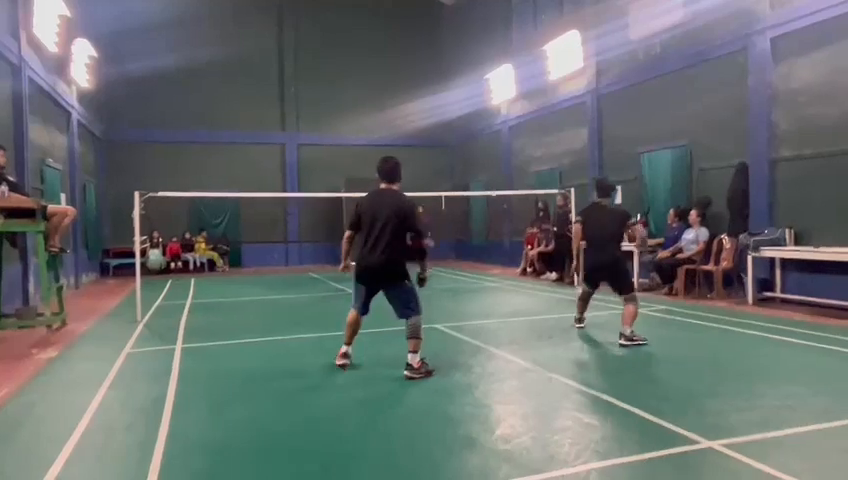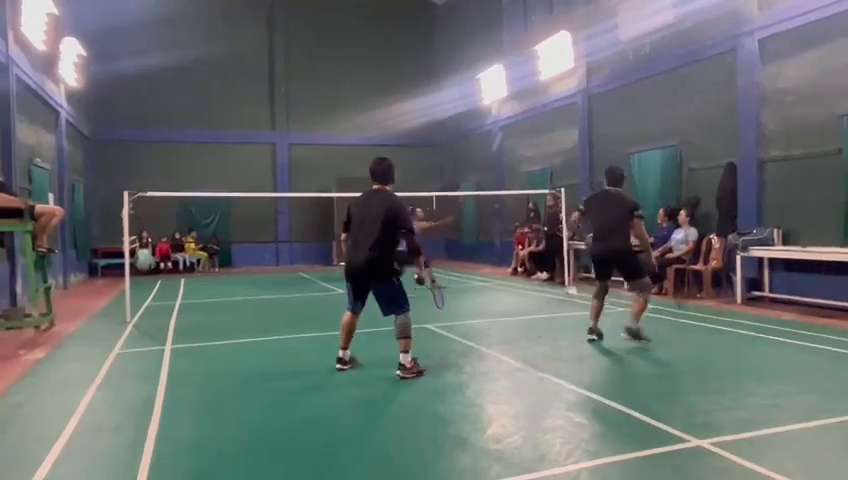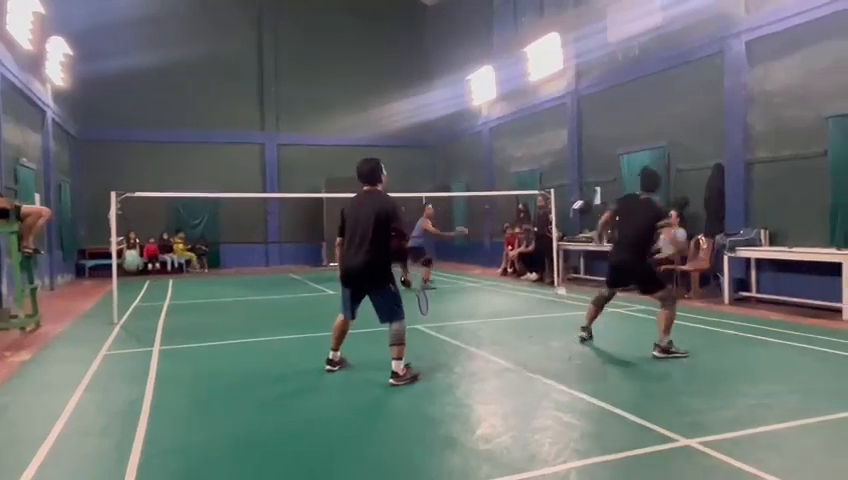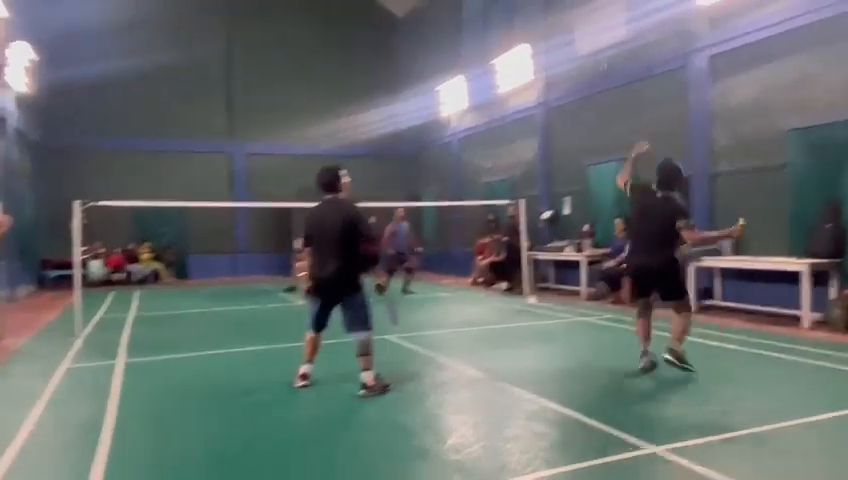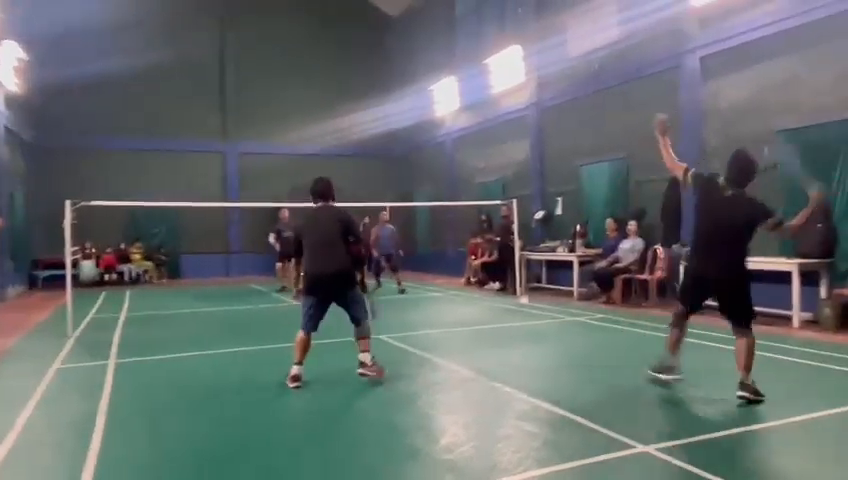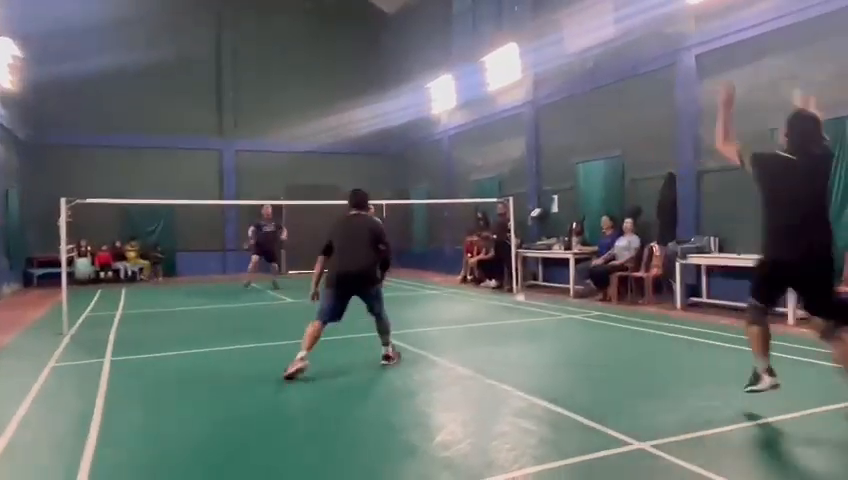
dt=0.3s
person 1, frame 1
left shoulder: (585, 212)
right shoulder: (621, 213)
left elbow: (576, 232)
right elbow: (639, 235)
left wrist: (576, 257)
left hip: (592, 260)
right hip: (613, 260)
left knee: (587, 291)
right knee: (630, 298)
left ankle: (579, 318)
right ankle: (626, 333)
person 1, frame 2
left shoulder: (592, 200)
right shoulder: (630, 203)
left elbow: (574, 219)
right elbow: (640, 233)
left hip: (597, 250)
right hip: (620, 250)
left knee: (601, 288)
right knee: (643, 286)
left ankle: (593, 329)
right ankle: (633, 327)
person 1, frame 3
left shoulder: (624, 201)
right shoulder: (656, 210)
left elbow: (603, 222)
left wrist: (600, 233)
left hip: (617, 258)
right hip: (638, 261)
left knee: (606, 294)
right knee: (668, 298)
left ankle: (586, 328)
right ankle: (663, 344)
person 1, frame 4
left shoulder: (641, 193)
right shoulder: (676, 208)
left elbow: (621, 179)
right elbow: (692, 238)
left wrist: (634, 156)
right wrist: (727, 233)
left hip: (637, 263)
right hip: (664, 264)
left knee: (644, 308)
right knee: (682, 309)
left ankle: (646, 354)
right ankle: (674, 348)
person 1, frame 5
left shoulder: (705, 186)
right shoulder: (752, 208)
left elbow: (673, 164)
right elbow: (789, 229)
left wrist: (662, 135)
right wrist: (811, 206)
left hip: (698, 271)
right hip: (732, 274)
left knee: (680, 315)
right knee: (742, 329)
left ankle: (669, 364)
right ankle: (745, 383)
person 1, frame 6
left shoulder: (768, 163)
right shoulder: (821, 158)
left elbow: (724, 146)
right elbow: (815, 127)
left wrist: (725, 106)
right wrist: (808, 107)
left hip: (779, 258)
right hip: (818, 257)
left knee: (756, 312)
left ankle: (763, 371)
person 2, frame 1
left shoulder: (364, 202)
right shoulder: (405, 203)
left elbow: (349, 236)
right elbow: (417, 240)
left wrist: (345, 260)
right wrist: (423, 270)
left hip: (365, 267)
right hip: (393, 268)
left knee: (358, 310)
right knee: (413, 312)
left ankle: (344, 352)
right ankle: (414, 363)
person 2, frame 2
left shoulder: (356, 203)
right shoulder: (395, 203)
left elbow: (344, 238)
right elbow: (409, 240)
right wrist: (419, 267)
left hip: (354, 267)
right hip: (379, 266)
left knee: (353, 311)
right knee: (401, 311)
left ankle: (343, 356)
right ankle: (406, 363)
person 2, frame 3
left shoulder: (350, 205)
right shoulder: (387, 203)
left elbow: (339, 242)
left wrist: (344, 268)
left hip: (350, 270)
right hip: (376, 270)
left knee: (345, 315)
right knee: (396, 317)
left ankle: (333, 358)
right ankle: (399, 370)
person 2, frame 4
left shoulder: (313, 215)
right shoulder: (351, 210)
left elbow: (309, 252)
right elbow: (368, 248)
left wrist: (310, 279)
right wrist: (370, 269)
left hip: (321, 280)
right hip: (347, 279)
left knee: (315, 328)
right knee: (362, 328)
left ankle: (304, 372)
right ankle: (368, 380)
person 2, frame 5
left shoulder: (304, 222)
right shoulder: (342, 215)
left elbow: (297, 259)
right elbow: (356, 248)
left wrist: (297, 284)
left hip: (313, 279)
right hip: (342, 276)
left knee: (306, 328)
right knee: (360, 318)
left ankle: (295, 372)
right ankle: (366, 362)
person 2, frame 6
left shoulder: (338, 226)
right shoulder: (374, 225)
left elbow: (322, 259)
right elbow: (385, 253)
left wrist: (314, 287)
right wrist: (382, 273)
left hip: (339, 276)
right hip: (366, 276)
left knee: (320, 320)
right knee: (379, 313)
left ankle: (300, 359)
right ankle: (388, 353)
